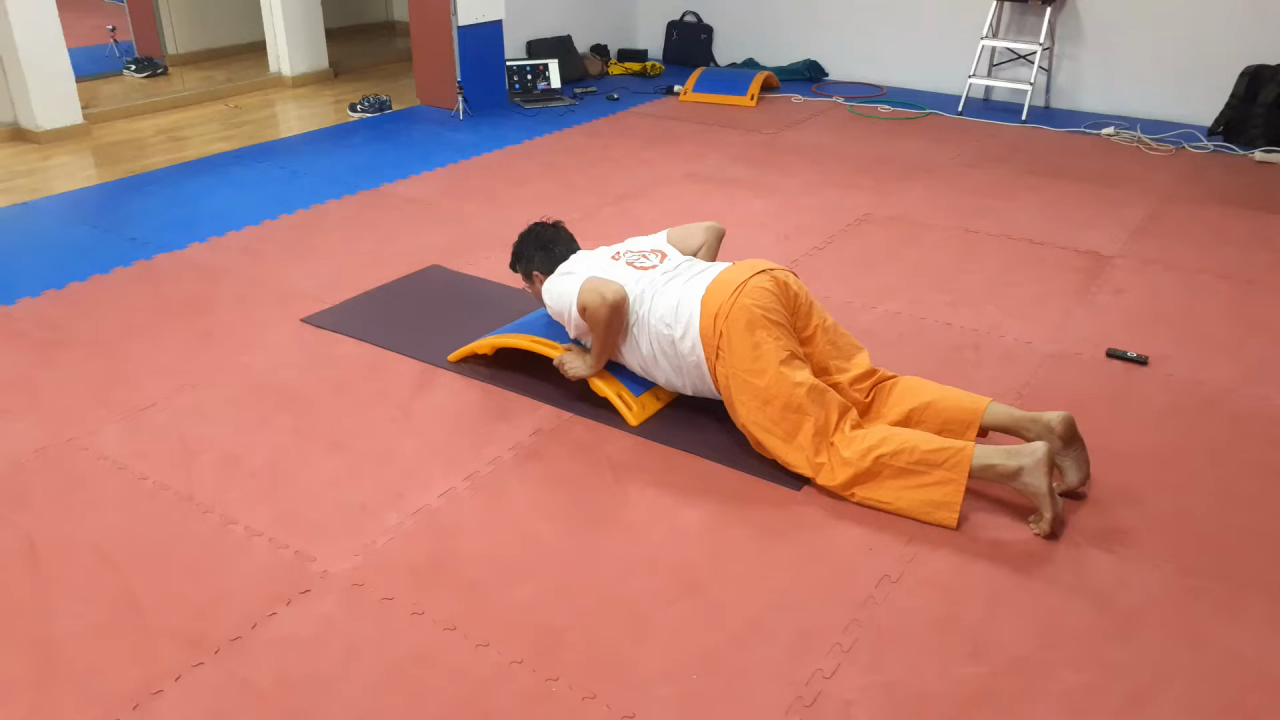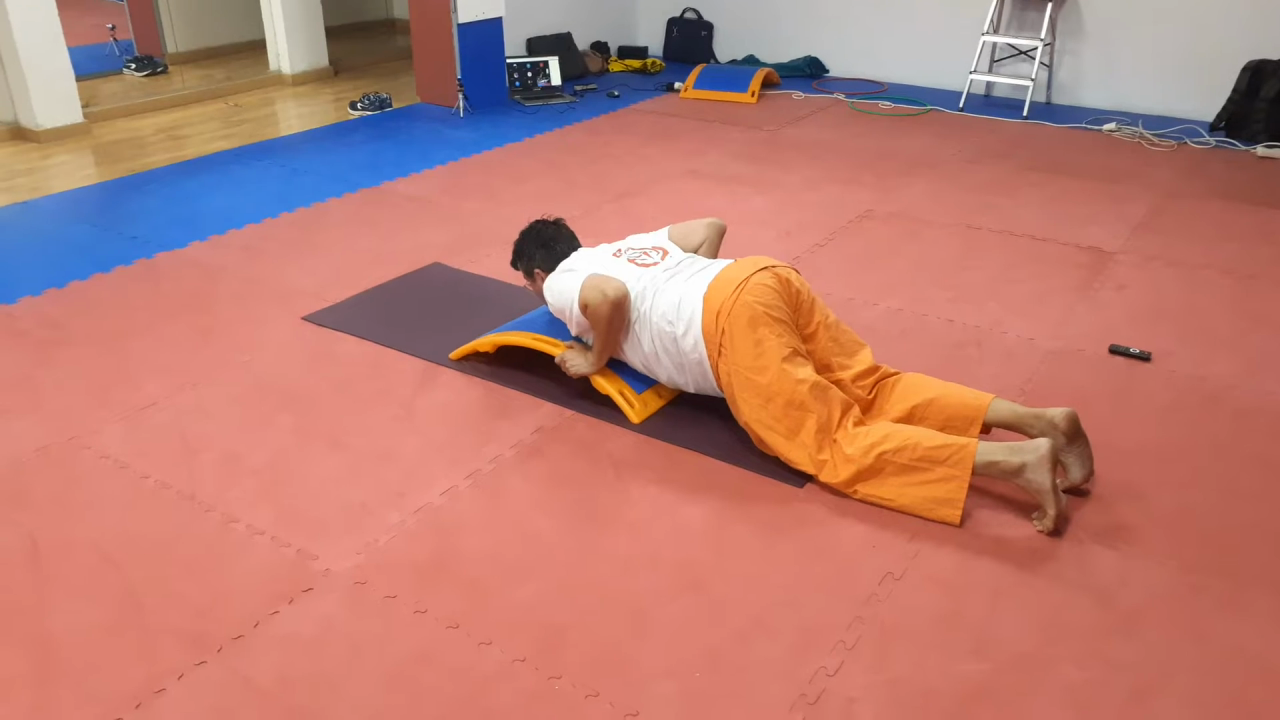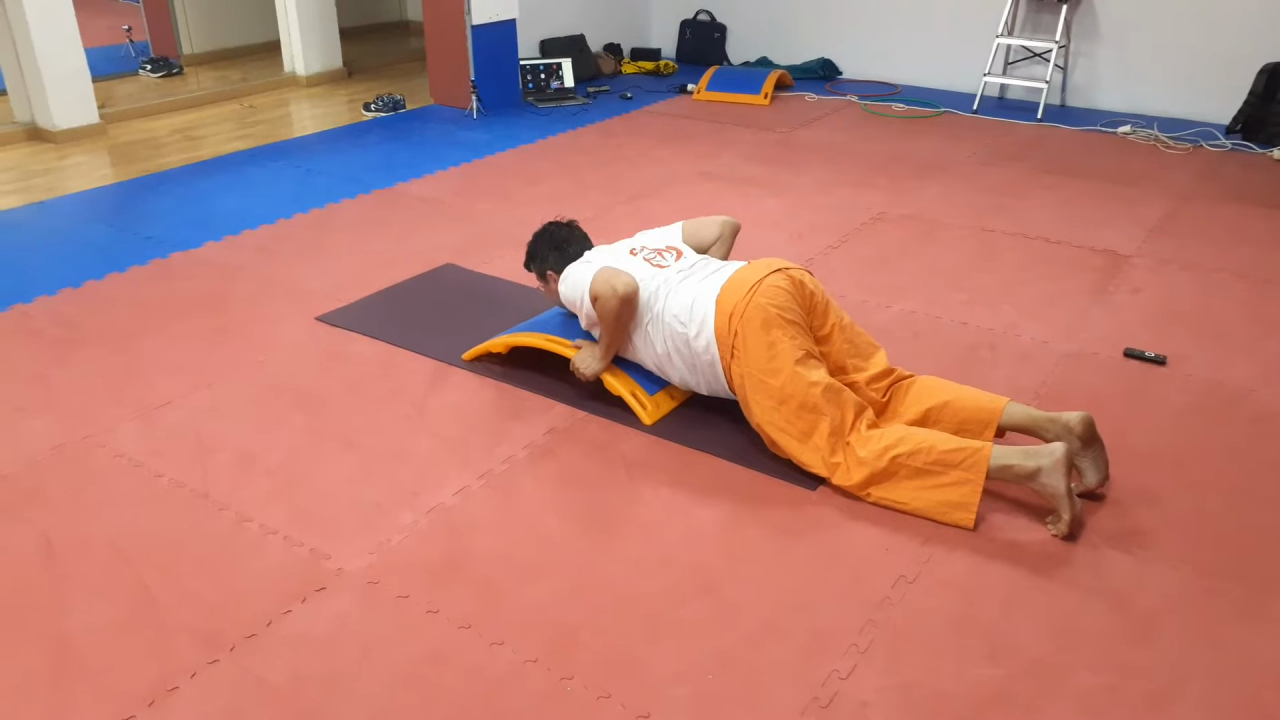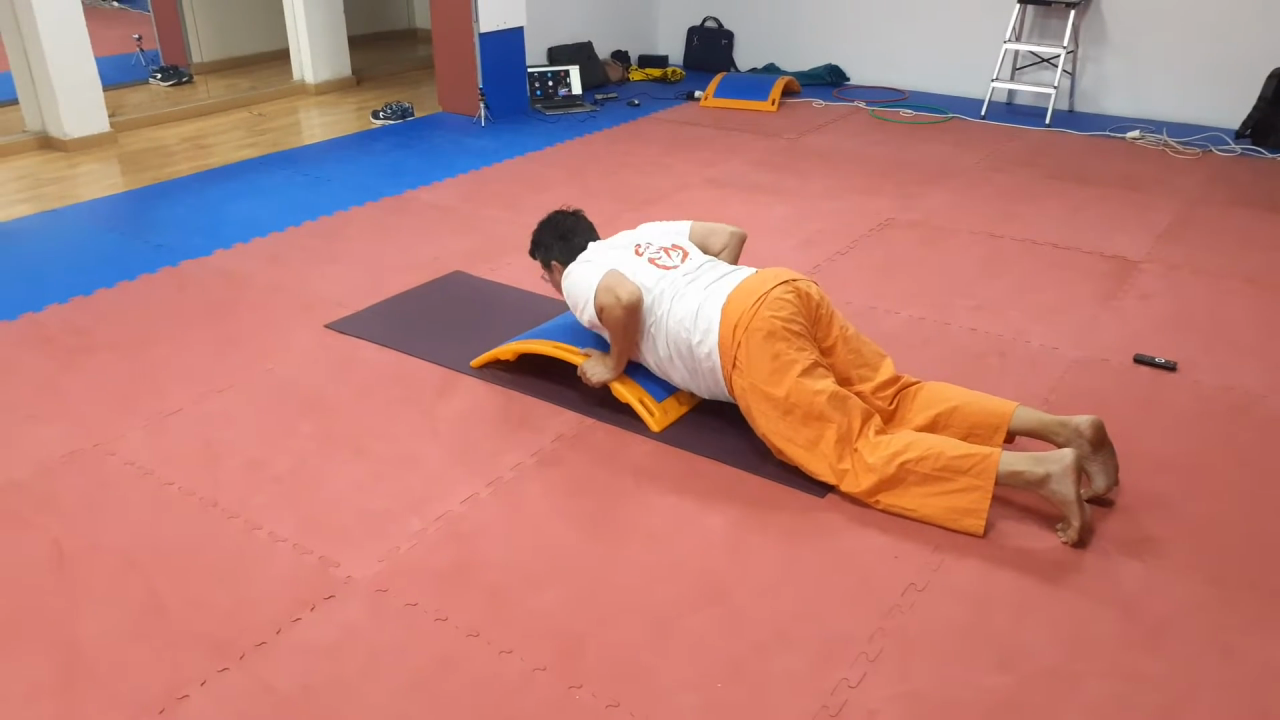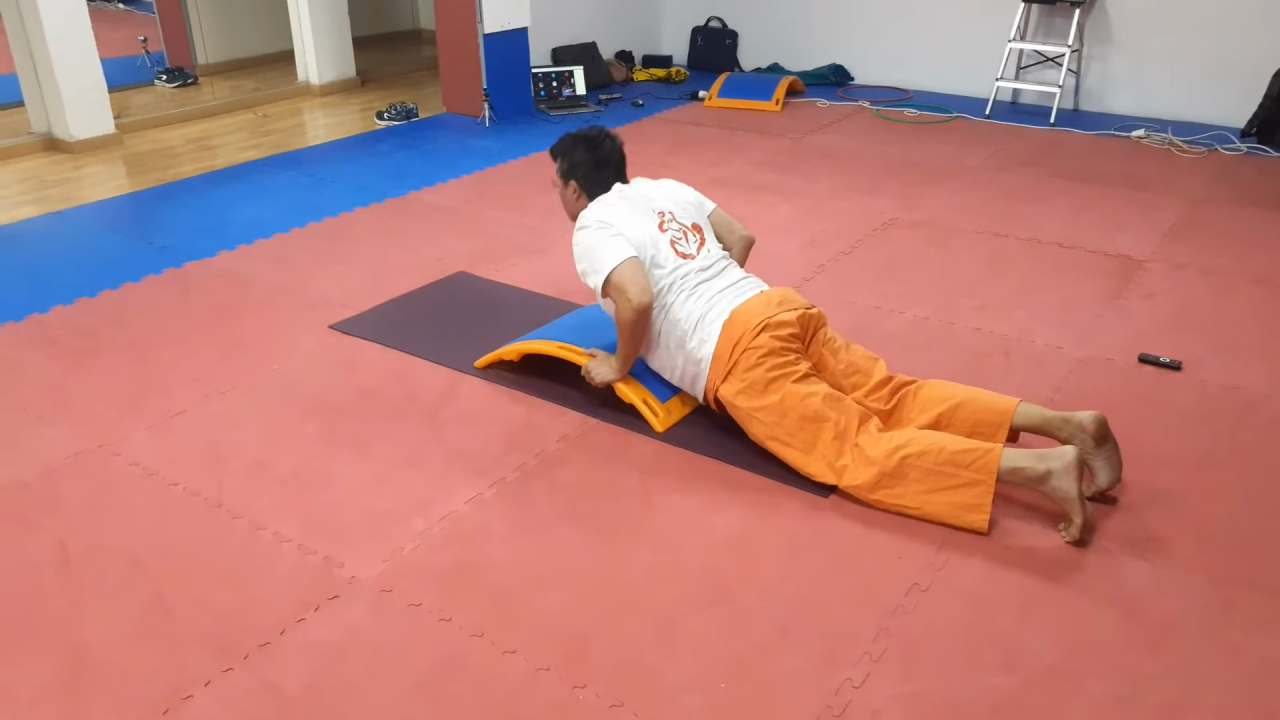
dt=0.5s
person 1, frame 1
left shoulder: (559, 287)
right shoulder: (624, 247)
left elbow: (606, 298)
right elbow: (710, 229)
left wrist: (595, 360)
left hip: (729, 323)
right hip: (761, 278)
left knee: (834, 448)
right knee: (874, 394)
left ankle: (1015, 465)
right ankle: (1037, 425)
person 1, frame 2
left shoulder: (561, 284)
right shoulder: (624, 244)
left elbow: (608, 297)
right elbow: (711, 227)
left wrist: (596, 358)
left hip: (732, 322)
right hip: (766, 276)
left knee: (836, 444)
right knee: (874, 391)
left ankle: (1020, 460)
right ankle: (1041, 421)
person 1, frame 3
left shoulder: (576, 280)
right shoulder: (638, 242)
left elbow: (617, 289)
right elbow: (725, 225)
left wrist: (604, 354)
left hip: (746, 322)
right hip: (778, 278)
left knee: (849, 448)
right knee: (889, 393)
left ankle: (1034, 464)
right ankle: (1055, 425)
person 1, frame 4
left shoulder: (578, 277)
right shoulder: (645, 233)
left elbow: (623, 299)
right elbow: (731, 234)
left wrist: (615, 363)
left hip: (751, 334)
right hip: (782, 288)
left knee: (857, 453)
right knee: (897, 400)
left ankle: (1041, 471)
right ankle: (1065, 429)
person 1, frame 5
left shoulder: (592, 228)
right shoulder: (663, 187)
left elbow: (636, 299)
right elbow: (741, 238)
left wrist: (620, 365)
left hip: (739, 354)
right hip: (777, 309)
left knee: (856, 453)
right knee: (897, 400)
left ankle: (1041, 468)
right ankle: (1067, 424)
